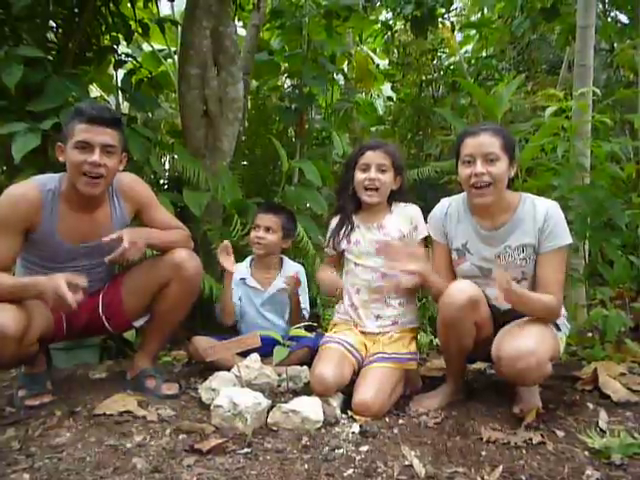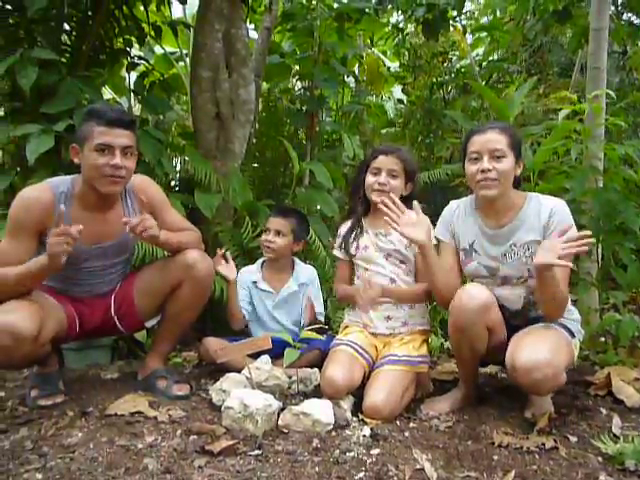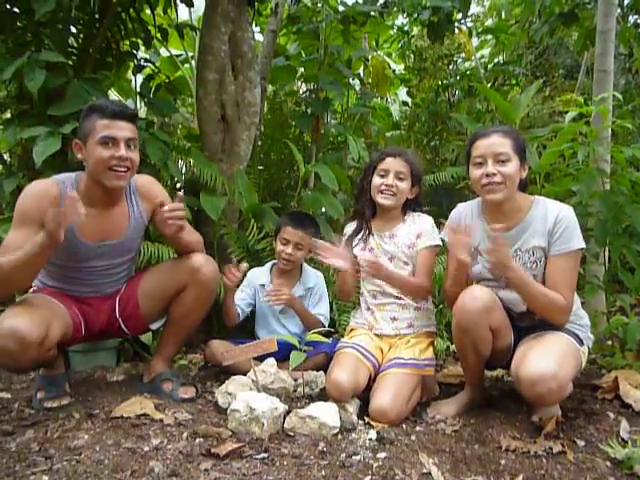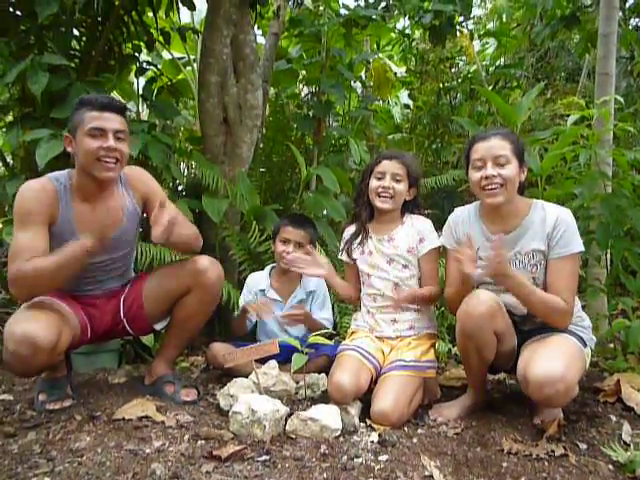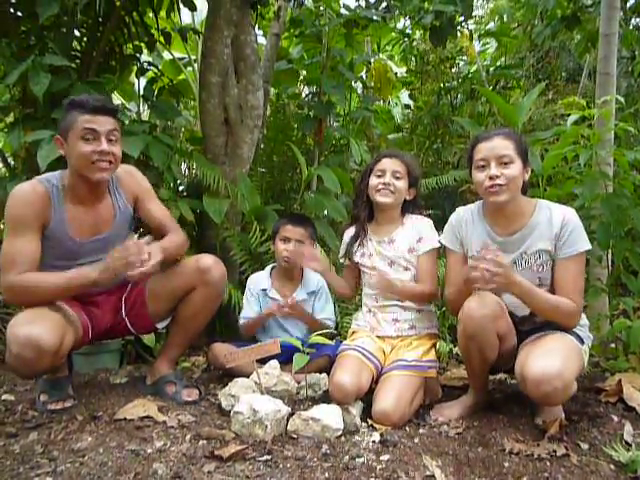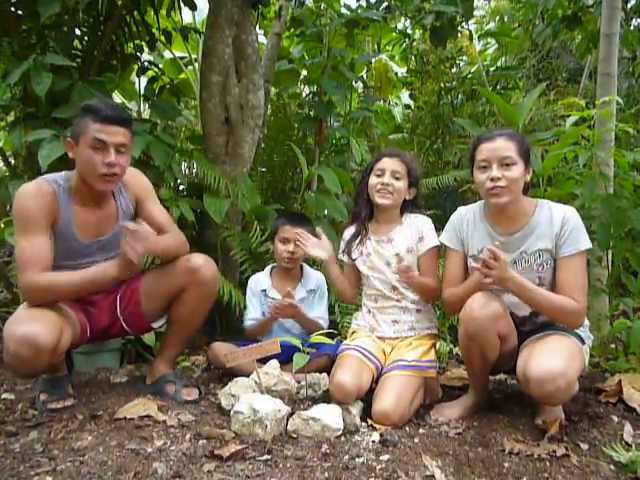
dt=0.5s
person 1, frame 1
left shoulder: (129, 189)
left elbow: (185, 239)
left wrist: (144, 235)
right wrist: (42, 285)
left hip: (106, 301)
right hip: (42, 306)
left knee: (186, 264)
left ankle: (142, 365)
right ankle: (35, 363)
person 1, frame 2
left shoulder: (141, 190)
right shoulder: (38, 200)
left elbow: (195, 241)
left wrist: (158, 235)
right wrist: (48, 263)
left hip: (118, 300)
right hip: (55, 304)
left knee: (198, 265)
left ankle: (153, 366)
right ankle: (47, 364)
person 1, frame 3
left shoulder: (146, 189)
right shoulder: (44, 194)
left elbow: (198, 247)
left wrist: (178, 233)
right wrist: (47, 240)
left hip: (123, 301)
right hip: (60, 304)
left knee: (203, 269)
left ankle: (158, 368)
right ankle: (53, 365)
person 1, frame 4
left shoulder: (136, 180)
right shoulder: (39, 193)
left elbow: (194, 244)
left wrist: (171, 231)
right wrist: (91, 243)
left hip: (124, 299)
right hip: (64, 304)
left knee: (207, 271)
right knee: (26, 344)
left ankle: (160, 369)
right ankle: (57, 369)
person 1, frame 5
left shoulder: (129, 179)
right shoulder: (31, 196)
left elbow: (178, 239)
left wrist: (155, 254)
right wrist: (98, 272)
left hip: (124, 298)
right hip: (63, 304)
left knee: (210, 270)
right knee: (30, 346)
left ankle: (162, 370)
right ankle: (57, 370)
person 1, frame 6
left shoulder: (132, 182)
right shoulder: (37, 196)
left elbow: (178, 243)
right elbow: (31, 287)
left wrist: (153, 245)
right wrist: (116, 267)
left hip: (122, 300)
right hip: (64, 306)
left knee: (202, 269)
right knee: (26, 344)
left ankle: (161, 370)
right ankle: (56, 371)
person 2, frame 1
left shoulder: (544, 213)
right shoulder: (445, 213)
left elbow: (552, 306)
right elbow: (441, 291)
left wrist: (513, 293)
right wrist: (426, 273)
left hip: (532, 319)
right hip: (470, 326)
left knee: (518, 358)
right knee: (461, 295)
left ankle: (525, 383)
right ankle: (453, 384)
person 2, frame 2
left shoulder: (551, 211)
right shoulder: (455, 214)
left elbow: (556, 308)
right elbow: (447, 297)
left wrist: (544, 269)
right wrist: (425, 247)
left hip: (545, 323)
right hip: (484, 326)
left knee: (532, 367)
right knee: (470, 298)
left ankle: (539, 390)
right ankle: (466, 388)
person 2, frame 3
left shoulder: (557, 217)
right shoulder: (462, 216)
left elbow: (561, 312)
right elbow: (453, 302)
left wrist: (508, 268)
right wrist: (461, 264)
left hip: (556, 328)
right hip: (494, 331)
left knee: (537, 380)
right knee: (473, 300)
left ankle: (549, 393)
right ankle: (472, 391)
person 2, frame 4
left shoulder: (556, 220)
right shoulder: (459, 221)
left elbow: (561, 316)
right elbow: (454, 305)
left wrist: (509, 276)
right wrist: (462, 275)
left hip: (556, 330)
right hip: (495, 335)
left knee: (546, 382)
right knee: (479, 304)
left ankle: (548, 398)
right ankle: (475, 393)
person 2, frame 5
left shoulder: (561, 220)
right shoulder: (462, 221)
left elbow: (571, 315)
right elbow: (454, 305)
left wrist: (513, 282)
right wrist: (469, 278)
left hip: (554, 330)
right hip: (493, 335)
left knee: (543, 380)
right knee: (479, 307)
left ankle: (551, 396)
right ankle: (477, 393)
person 2, frame 6
left shoulder: (563, 219)
right shoulder: (463, 220)
left elbow: (575, 315)
right elbow: (450, 303)
left wrist: (509, 278)
right wrist: (482, 279)
left hip: (554, 329)
right hip: (491, 335)
left knee: (546, 379)
right knee: (479, 306)
left ankle: (550, 397)
right ankle: (476, 393)
person 3, frame 1
left shoulder: (409, 215)
right shoulder: (341, 223)
right elbow: (326, 269)
left wrist: (404, 283)
right wrist: (325, 277)
left hip: (396, 327)
right hip: (349, 323)
left knee: (366, 405)
right knee: (323, 383)
left ankle: (402, 372)
right ankle: (364, 370)
person 3, frame 2
right shoulder: (350, 228)
left elbow: (428, 287)
right elbow: (342, 284)
left wrist: (385, 292)
right wrist: (355, 293)
left hip: (405, 330)
right hip: (360, 326)
left knee: (378, 408)
right knee: (334, 384)
left ankle: (413, 377)
right ankle: (375, 373)
person 3, frame 3
left shoulder: (422, 226)
right shoulder: (355, 230)
left elbow: (423, 289)
right elbow: (348, 293)
left wrist: (384, 273)
right wrist: (344, 269)
left hip: (413, 332)
right hip: (366, 327)
left knee: (384, 411)
right knee: (338, 388)
left ankle: (417, 380)
right ankle: (381, 375)
person 3, frame 4
left shoulder: (420, 228)
right shoulder: (354, 234)
left elbow: (433, 291)
right elbow: (355, 294)
left wrist: (410, 296)
right wrist: (326, 274)
left hip: (412, 334)
right hip: (367, 330)
left knee: (386, 414)
right knee: (341, 390)
left ankle: (417, 383)
right ankle: (385, 379)
person 3, frame 5
left shoulder: (421, 227)
right shoulder: (355, 235)
left elbow: (429, 291)
right elbow: (349, 290)
left wrist: (394, 287)
right wrist: (326, 271)
left hip: (413, 334)
right hip: (368, 329)
left knee: (386, 414)
right knee: (342, 390)
left ankle: (418, 382)
right ankle: (379, 378)
person 3, frame 6
left shoulder: (421, 227)
right shoulder: (355, 234)
left elbow: (433, 293)
right elbow: (348, 292)
left wrist: (411, 278)
right wrist: (327, 261)
left hip: (413, 333)
right hip: (365, 329)
left knee: (387, 414)
right knee: (342, 391)
left ankle: (419, 383)
right ankle: (376, 377)
person 4, frame 1
left shoulder: (295, 271)
right shoulder: (237, 273)
left elbow: (299, 325)
right elbow: (227, 320)
left wrist: (294, 295)
right wrist: (228, 276)
left hip: (285, 345)
left knee: (313, 343)
right knee: (197, 344)
person 4, frame 2
left shoulder: (308, 275)
right shoulder: (247, 274)
left elbow: (315, 327)
right elbow: (236, 324)
left wrist: (311, 320)
right wrist: (231, 284)
left hip: (295, 348)
right hip: (258, 347)
left knee: (324, 344)
right knee: (208, 345)
person 4, frame 3
left shoulder: (315, 279)
right shoulder: (255, 276)
left elbow: (319, 330)
right elbow: (231, 321)
left wrist: (295, 304)
right wrist: (229, 290)
left knee: (331, 348)
right knee: (214, 348)
person 4, frame 4
left shoulder: (315, 283)
right shoulder: (255, 281)
right elbow: (238, 331)
left wrist: (308, 321)
right wrist: (245, 311)
left hip: (304, 353)
left knee: (333, 350)
right knee: (215, 351)
person 4, frame 5
left shoulder: (317, 282)
right shoulder: (256, 281)
left elbow: (327, 332)
right elbow: (246, 332)
left wrist: (303, 316)
right wrist: (268, 314)
left knee: (335, 349)
right knee: (216, 351)
person 4, frame 6
left shoulder: (316, 280)
right shoulder: (257, 281)
left elbow: (320, 330)
right elbow: (251, 333)
left wrist: (297, 314)
right wrist: (274, 316)
left hip: (305, 351)
left knee: (335, 349)
right knee: (216, 350)
